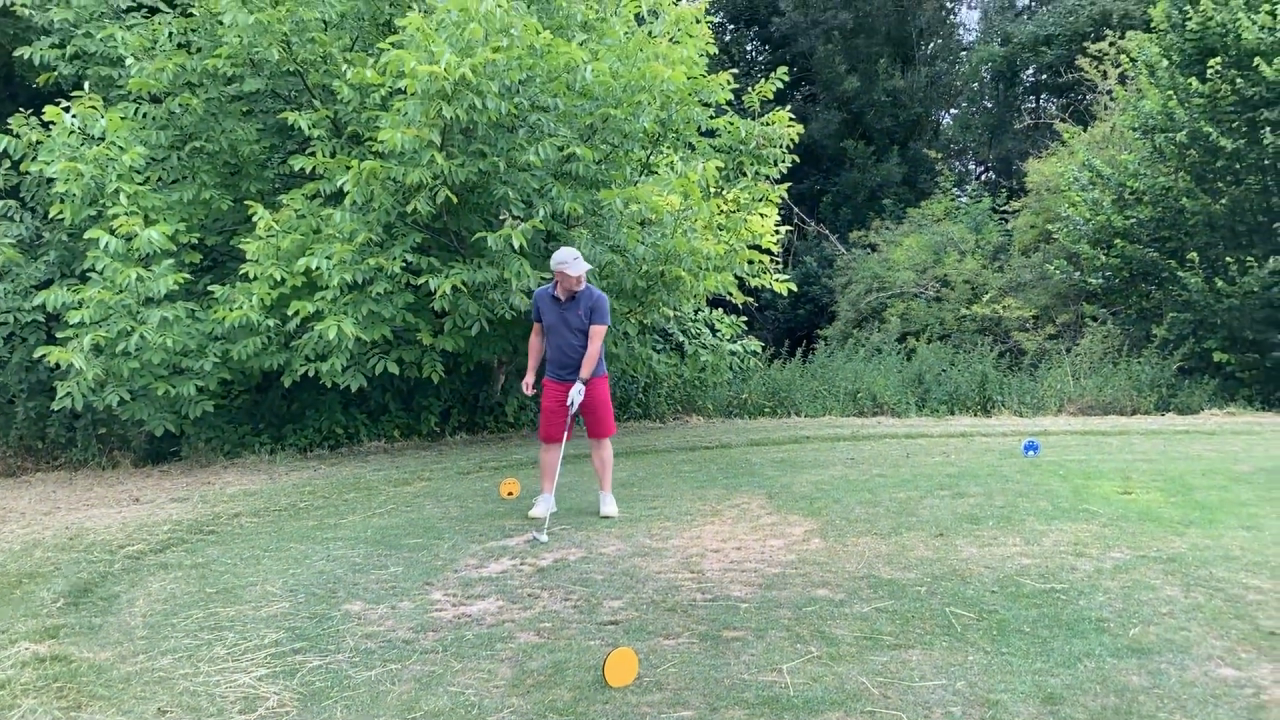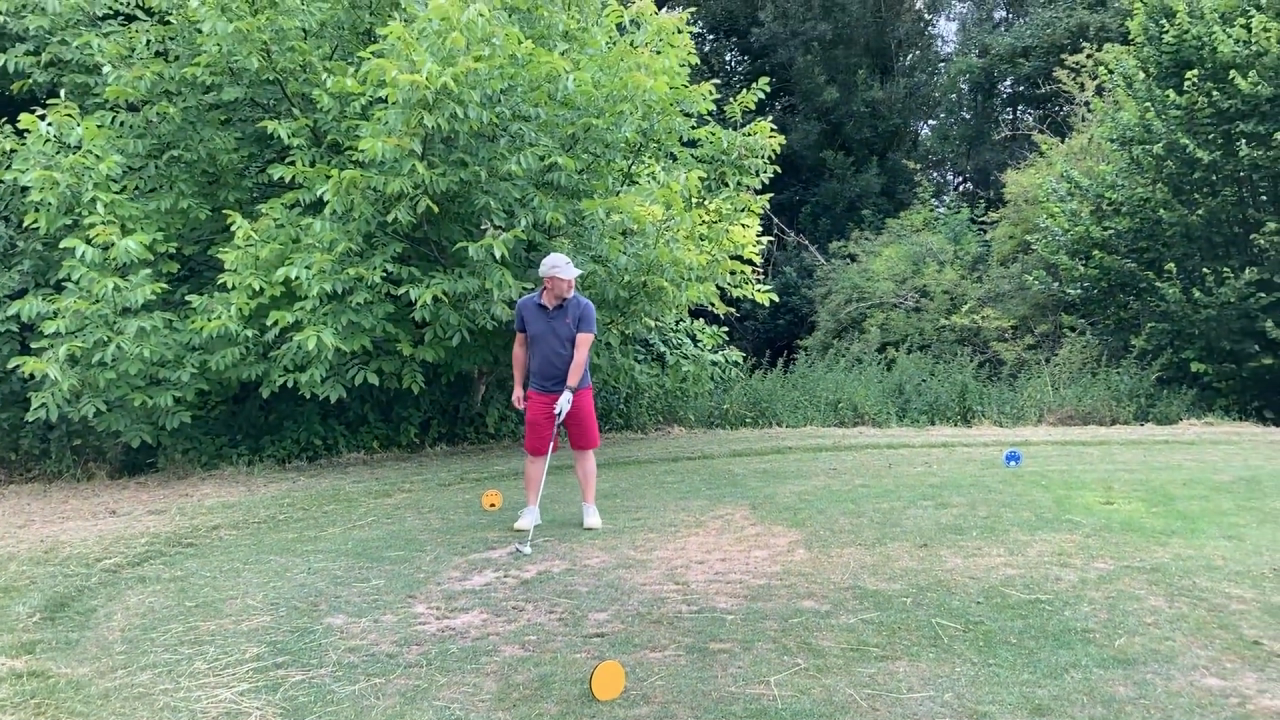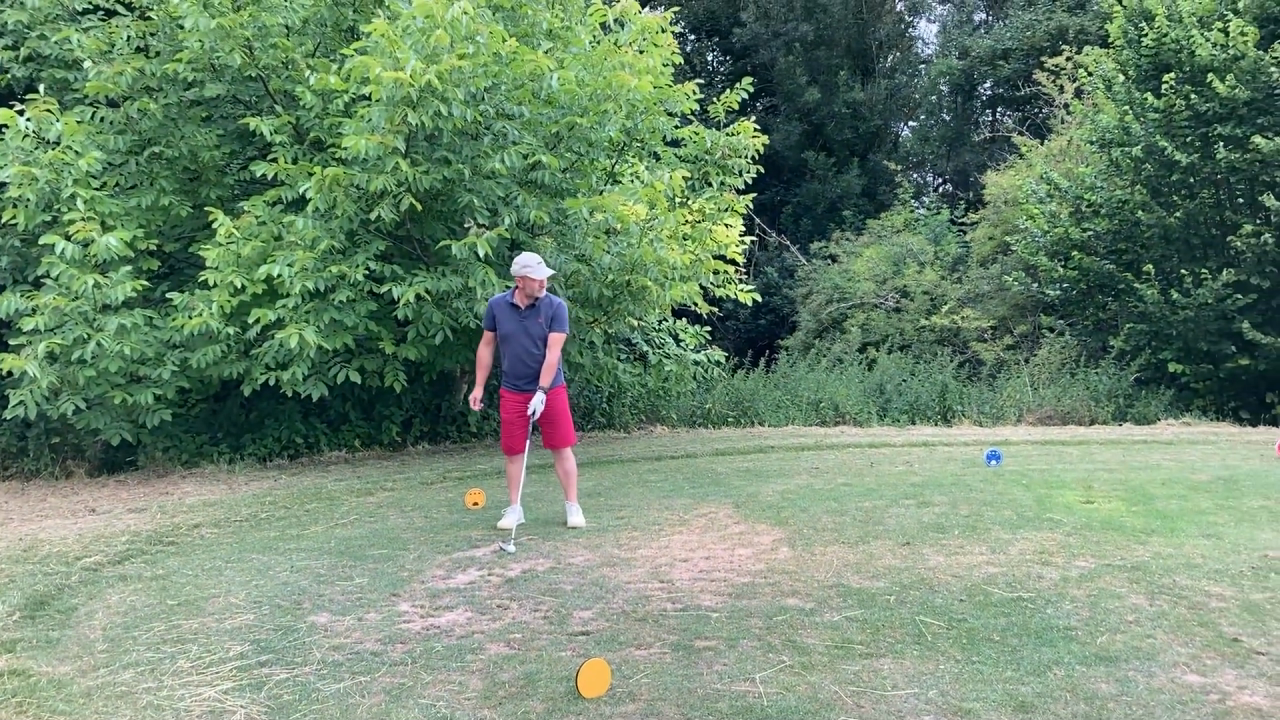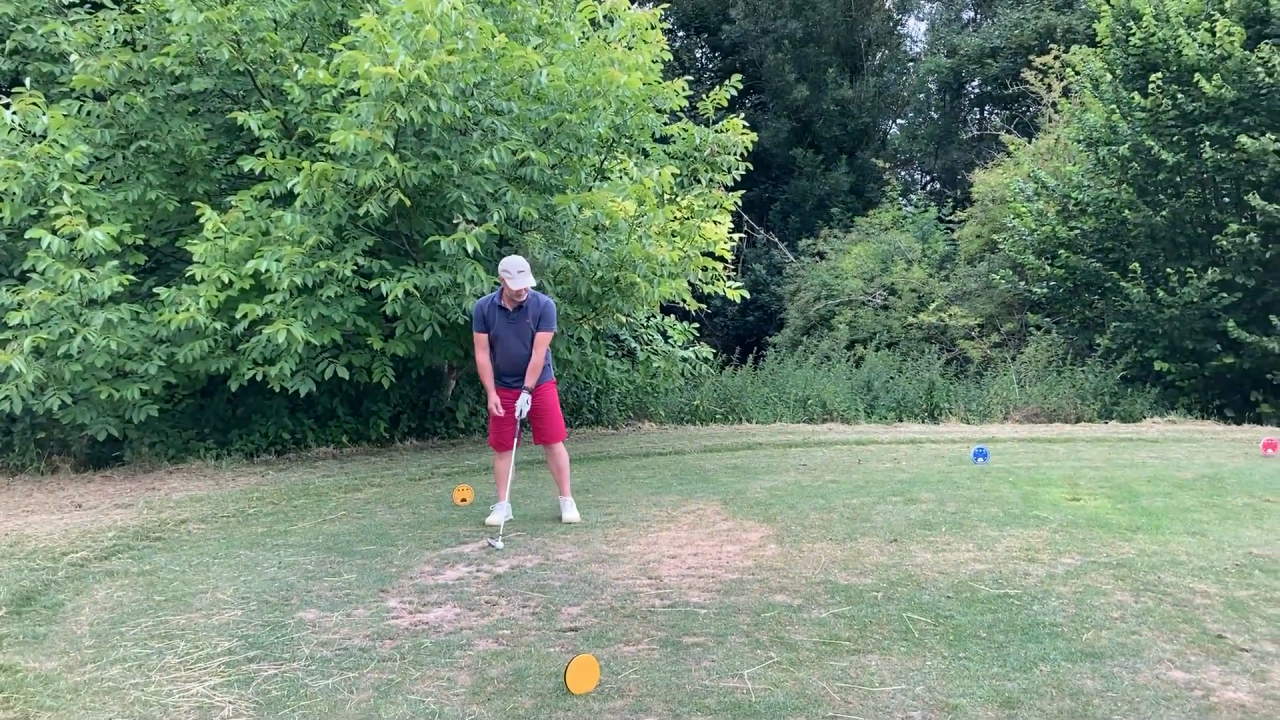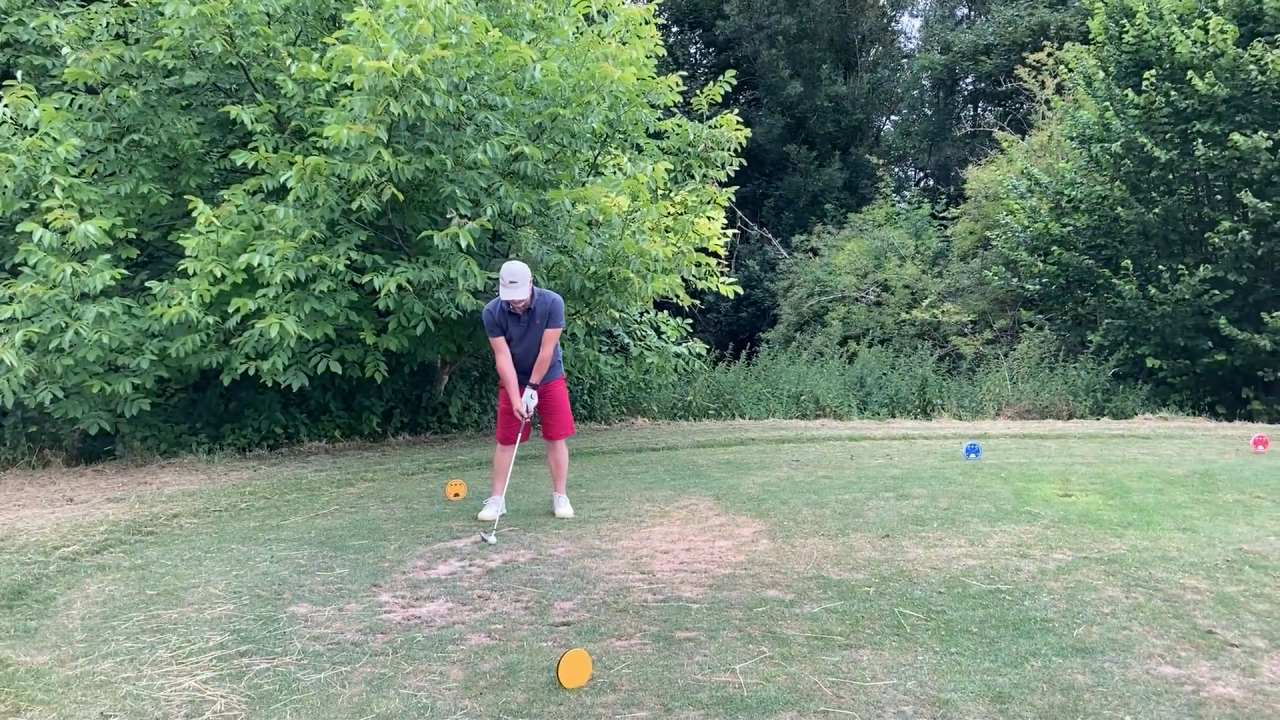
dt=0.3s
person 1, frame 1
left shoulder: (597, 299)
right shoulder: (540, 297)
left elbow: (595, 344)
right elbow: (537, 336)
left wrist: (581, 382)
right wrist: (530, 372)
left hip: (593, 379)
right hip: (554, 381)
left knee: (600, 438)
right knee: (549, 440)
left ankle: (606, 495)
right ankle: (546, 497)
person 1, frame 2
left shoulder: (583, 307)
right shoulder: (525, 306)
left elbow: (581, 353)
right elbow: (520, 346)
left wrist: (569, 391)
right wrist: (518, 385)
left hip: (577, 390)
right hip: (538, 392)
left knee: (584, 449)
right knee: (535, 452)
left ankle: (589, 507)
right ankle: (531, 509)
person 1, frame 3
left shoulder: (556, 307)
right shoulder: (496, 305)
left elbow: (553, 353)
right elbow: (486, 346)
left wrist: (542, 391)
right wrist: (479, 386)
left hip: (551, 389)
right hip: (512, 392)
left knee: (562, 448)
right knee: (513, 452)
left ankle: (572, 505)
right ankle: (514, 509)
person 1, frame 4
left shoulder: (544, 305)
right shoulder: (483, 308)
left elbow: (538, 353)
right elbow: (482, 352)
left wrist: (526, 392)
right wrist: (491, 393)
left hip: (540, 384)
right hip: (503, 388)
left knee: (553, 442)
right knee: (502, 448)
left ankle: (566, 500)
right ankle: (502, 505)
person 1, frame 5
left shoulder: (552, 303)
right shoulder: (492, 312)
left elbow: (547, 350)
right elbow: (503, 357)
left wrist: (532, 387)
right wrist: (516, 397)
left hip: (550, 379)
right hip: (513, 382)
left knee: (556, 438)
right knee: (506, 441)
left ankle: (560, 496)
right ankle: (496, 499)
